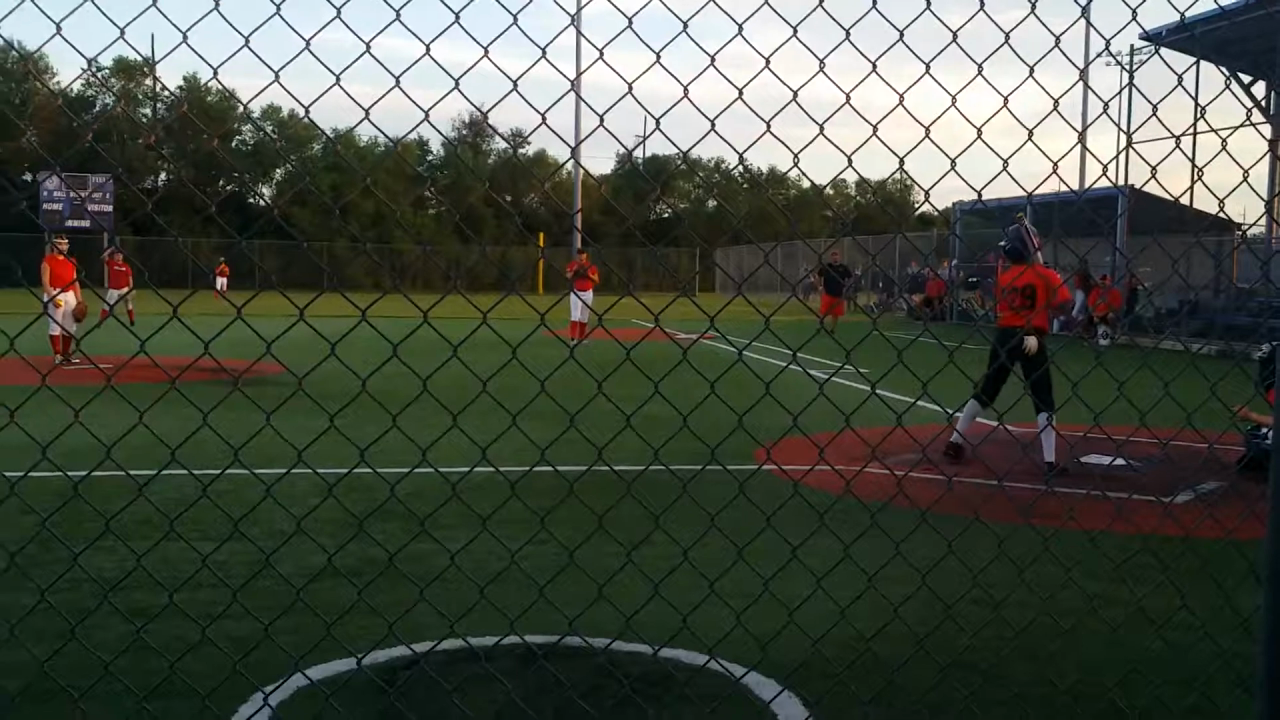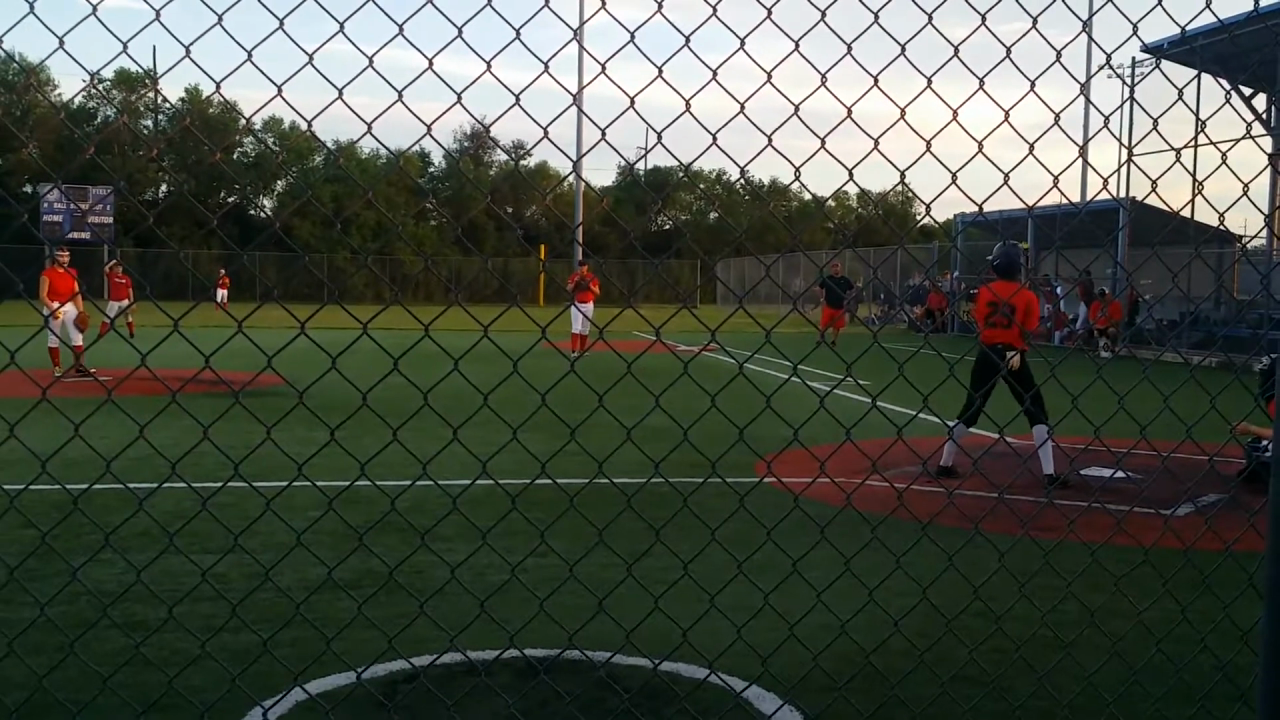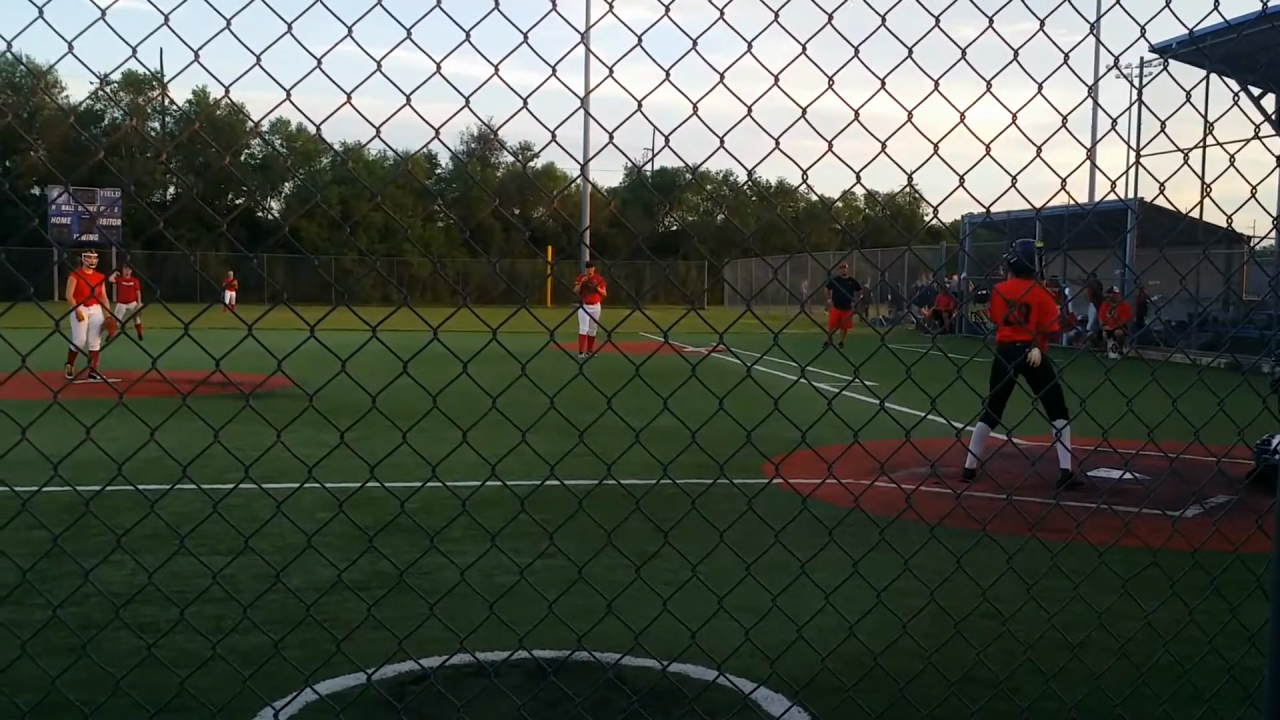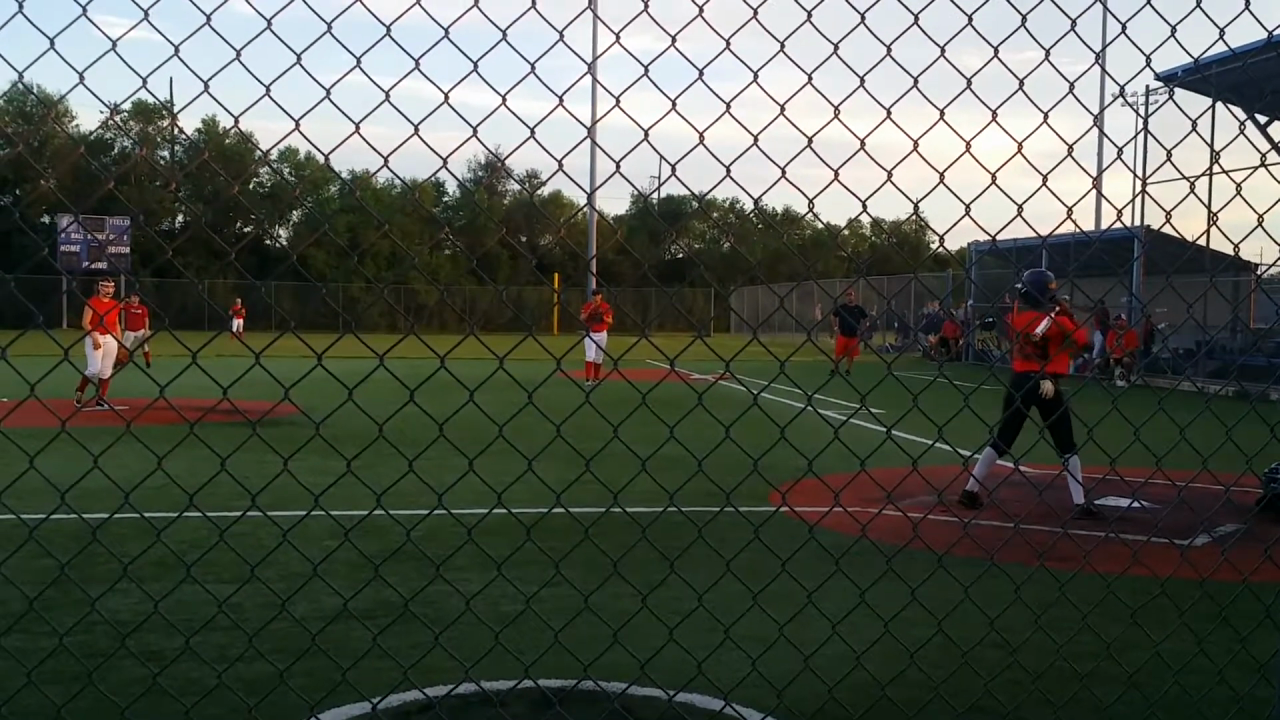
dt=0.7s
person 1, frame 1
left shoulder: (1003, 279)
right shoulder: (1046, 275)
right elbow: (1063, 304)
left hip: (1004, 337)
right hip: (1032, 340)
left knee: (984, 392)
right knee: (1044, 401)
left ankle: (956, 442)
right ankle: (1050, 462)
person 1, frame 2
left shoulder: (983, 292)
right shoulder: (1027, 296)
right elbow: (1030, 333)
left hip: (987, 355)
right hip: (1013, 357)
left knee: (969, 411)
right knee: (1038, 414)
left ankle: (945, 465)
right ankle: (1049, 474)
person 1, frame 3
left shoulder: (999, 289)
right shoulder: (1042, 294)
right elbow: (1049, 331)
left hip: (1006, 353)
right hip: (1033, 354)
left knee: (991, 411)
right knee: (1058, 412)
left ankle: (970, 467)
right ankle: (1065, 471)
person 1, frame 4
left shoulder: (1015, 319)
right shoulder: (1060, 323)
right elbow: (1083, 341)
right wrist: (1069, 316)
left hip: (1019, 384)
right hip: (1047, 385)
left knee: (1001, 440)
right knee: (1067, 446)
left ankle: (970, 491)
right ankle: (1080, 504)
